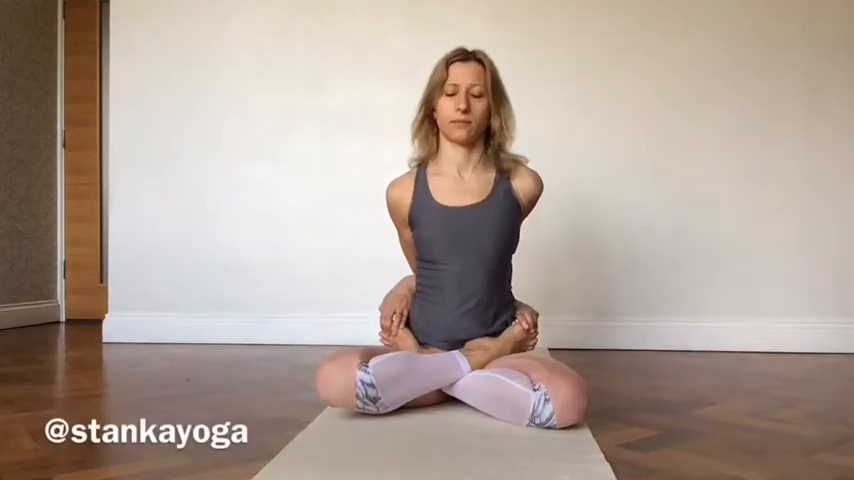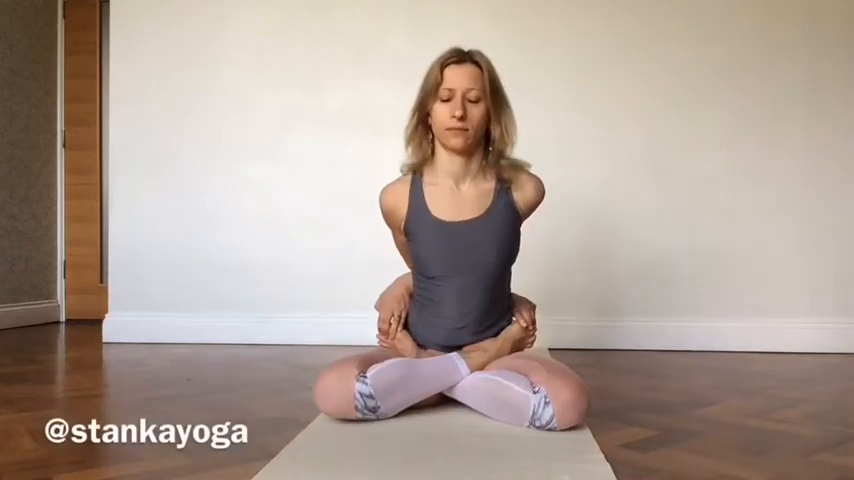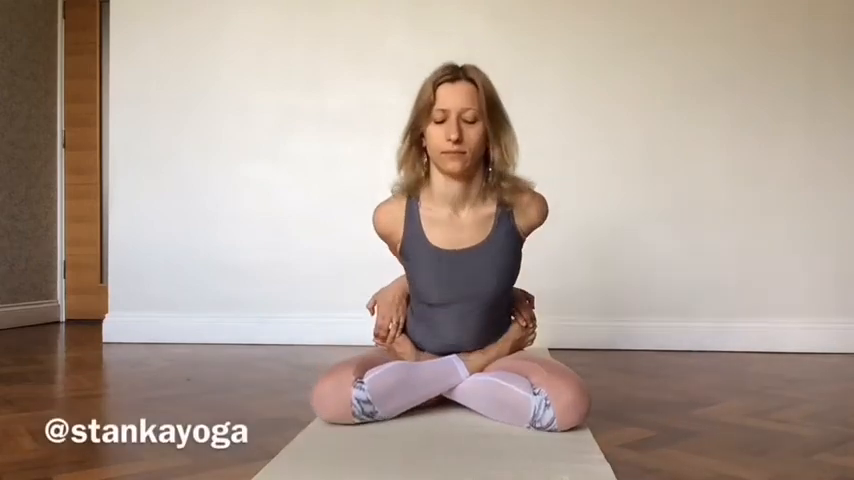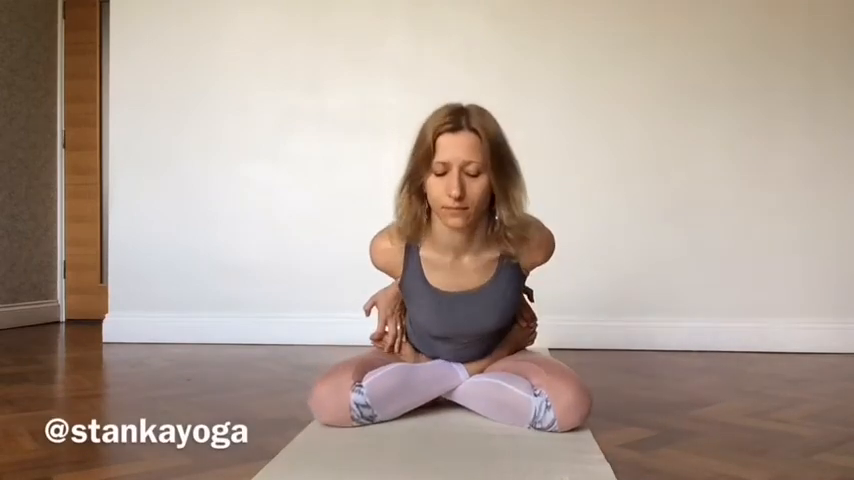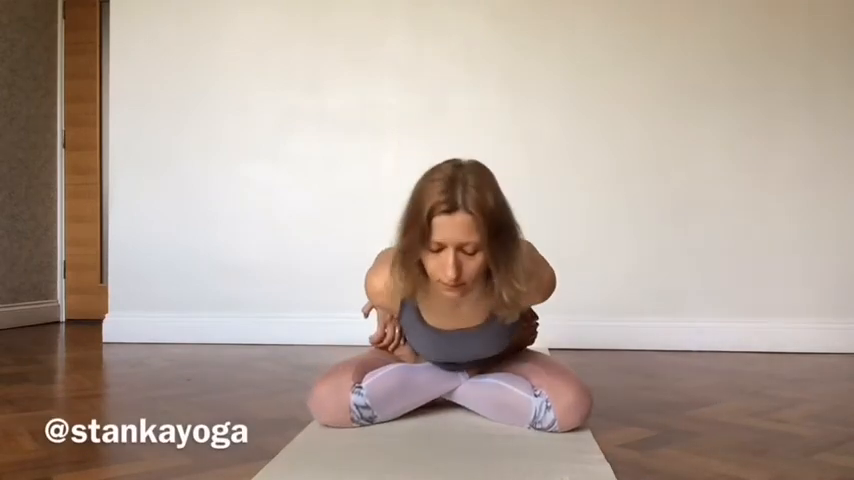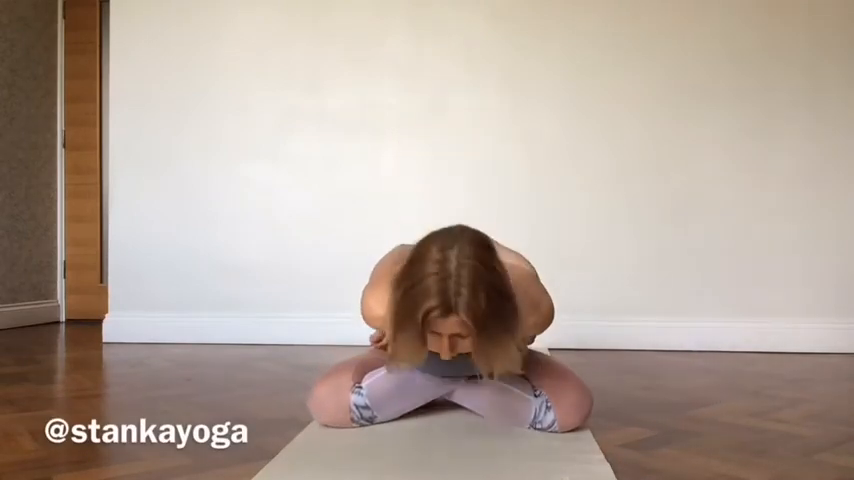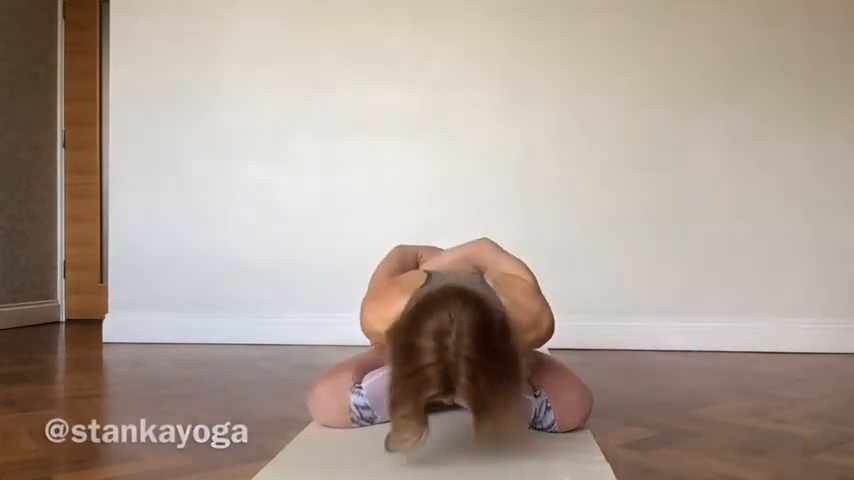
dt=0.4s
person 1, frame 1
left shoulder: (522, 184)
right shoulder: (403, 192)
left hip: (498, 346)
right hip: (423, 345)
left knee: (569, 401)
right knee: (333, 379)
left ankle: (423, 375)
right ankle: (475, 367)
person 1, frame 2
left shoulder: (523, 190)
right shoulder: (398, 198)
left hip: (495, 349)
right hip: (418, 347)
left knee: (570, 403)
right knee: (331, 392)
left ankle: (424, 374)
right ankle: (472, 369)
person 1, frame 3
left shoulder: (525, 207)
right shoulder: (392, 216)
left hip: (495, 354)
right hip: (416, 353)
left knee: (570, 404)
right knee: (328, 398)
left ankle: (425, 379)
right ankle: (468, 372)
person 1, frame 4
left shoulder: (531, 243)
right shoulder: (391, 248)
left hip: (495, 358)
right hip: (414, 355)
left knee: (571, 405)
right knee: (326, 400)
right ankle: (462, 377)
person 1, frame 5
left shoulder: (532, 278)
right shoulder: (385, 282)
left hip: (496, 363)
right hip: (415, 359)
left knee: (572, 406)
right knee: (325, 401)
left ankle: (430, 386)
person 1, frame 6
left shoulder: (532, 307)
right shoulder: (381, 305)
right elbow: (401, 254)
left hip: (494, 368)
right hip: (413, 369)
left knee: (573, 406)
right knee: (324, 402)
left ankle: (446, 387)
person 1, frame 7
left shoulder: (532, 320)
right shoulder: (380, 317)
left elbow: (484, 251)
right elbow: (401, 256)
left knee: (574, 406)
right knee: (324, 401)
